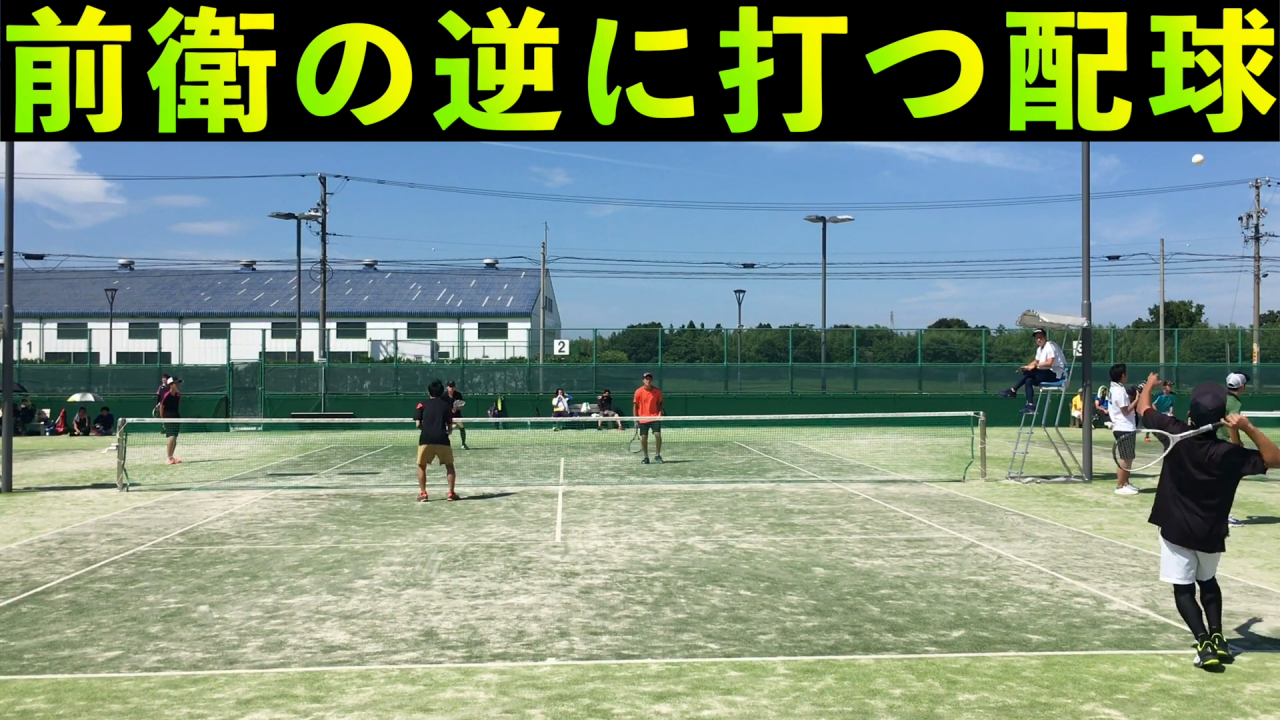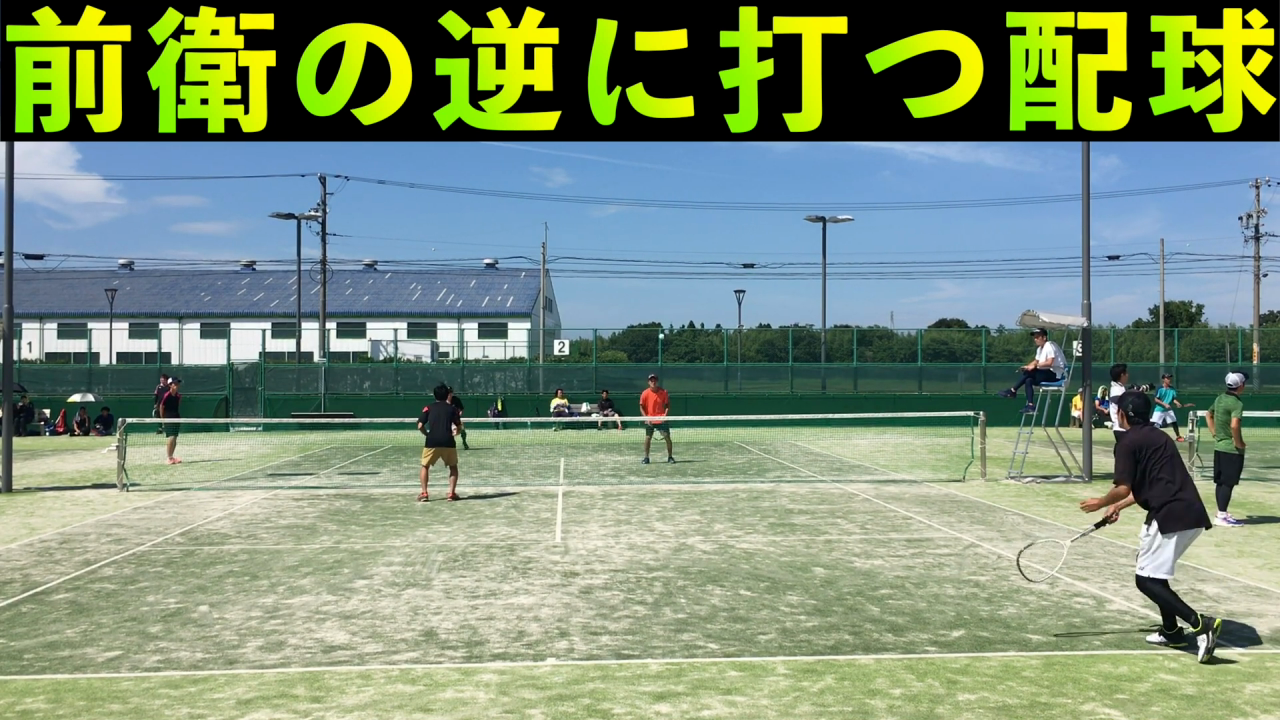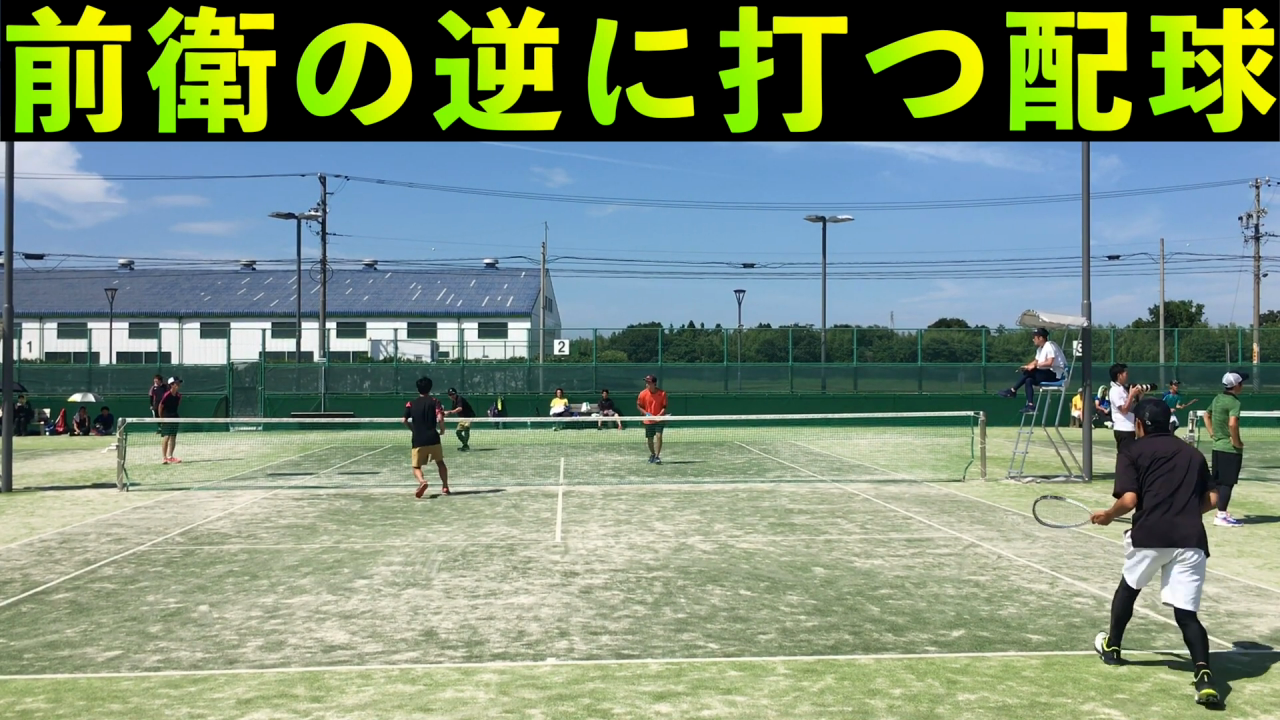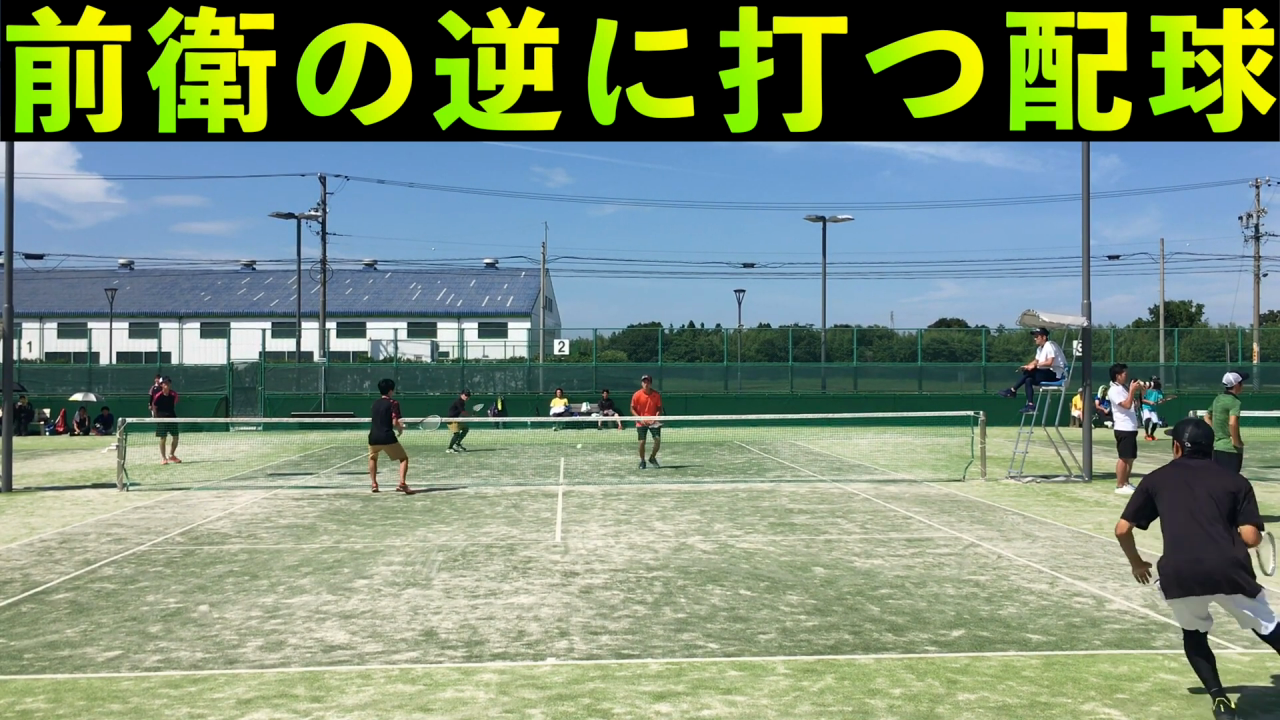
dt=0.7s
person 1, frame 1
left shoulder: (1176, 435)
right shoulder: (1229, 453)
left elbow: (1144, 408)
left wrist: (1149, 384)
right wrist: (1248, 427)
left hip: (1176, 530)
right hip: (1210, 533)
left knee: (1183, 590)
right knee: (1207, 581)
left ankle: (1205, 643)
right ankle: (1217, 637)
person 1, frame 2
left shoulder: (1127, 442)
right shoulder: (1160, 437)
left elbow: (1123, 488)
left wrist: (1099, 503)
right wrist: (1122, 504)
left hip: (1169, 517)
right hip: (1193, 514)
left knee: (1145, 581)
right knee: (1150, 568)
left ankle: (1201, 623)
right ankle: (1172, 630)
person 1, frame 3
left shoulder: (1132, 452)
right shoulder: (1193, 453)
left elbow: (1128, 501)
right elbow: (1211, 500)
left wrist: (1106, 515)
left hip: (1150, 535)
right hip: (1191, 540)
left knee: (1129, 587)
right knee: (1186, 614)
left ankle: (1111, 647)
right ankle: (1204, 672)
person 1, frame 4
left shoulder: (1156, 479)
right shoulder: (1233, 480)
left elbow: (1122, 530)
right elbow: (1249, 538)
left wrist: (1136, 562)
left hip: (1178, 576)
right hip: (1228, 572)
left knee: (1194, 634)
